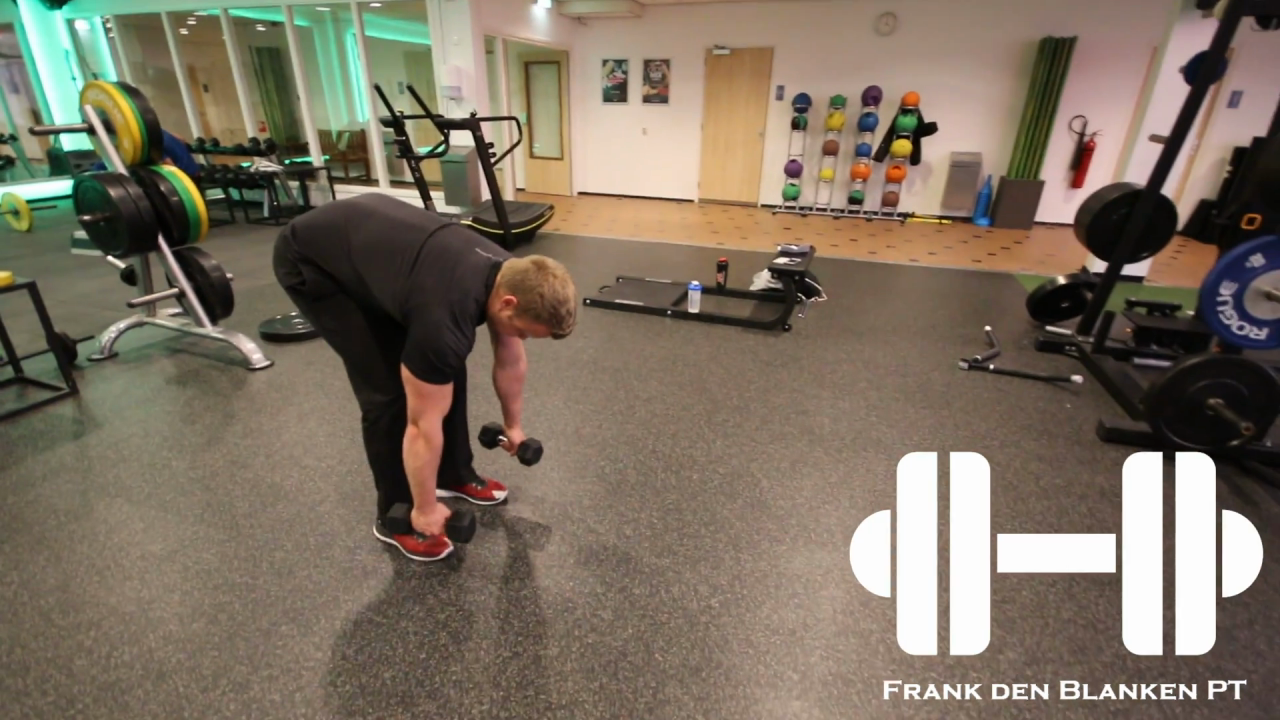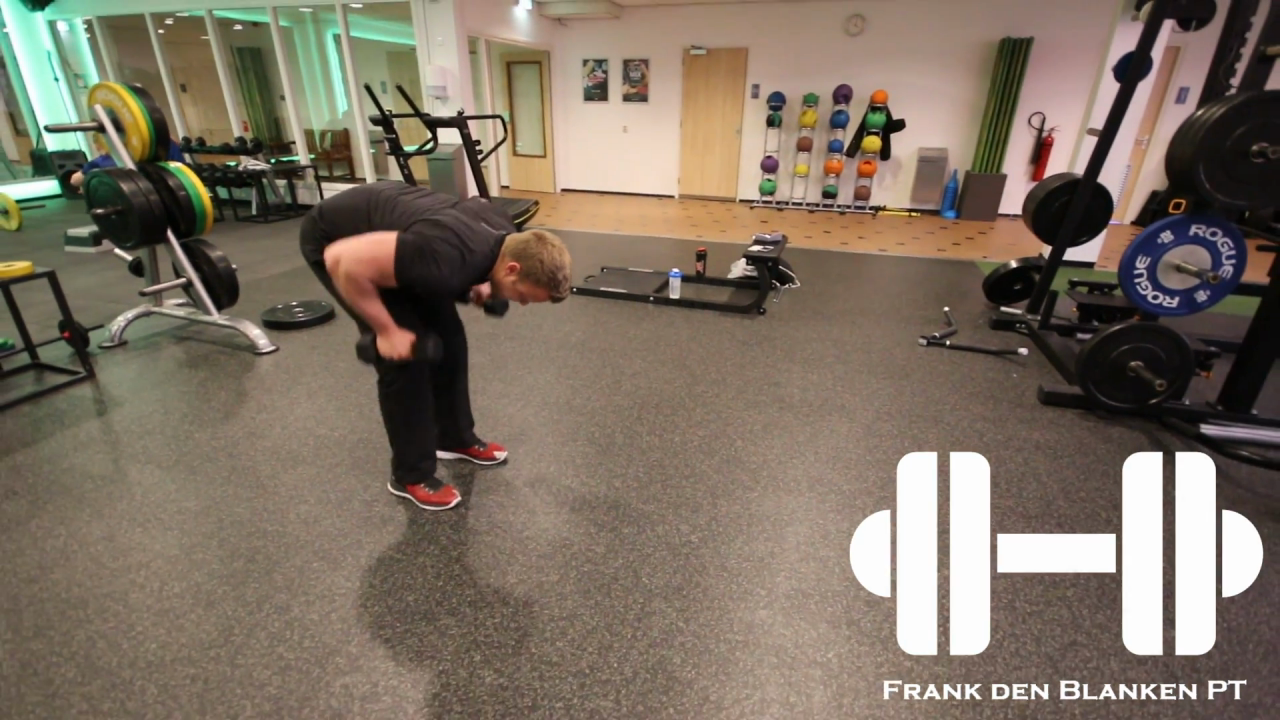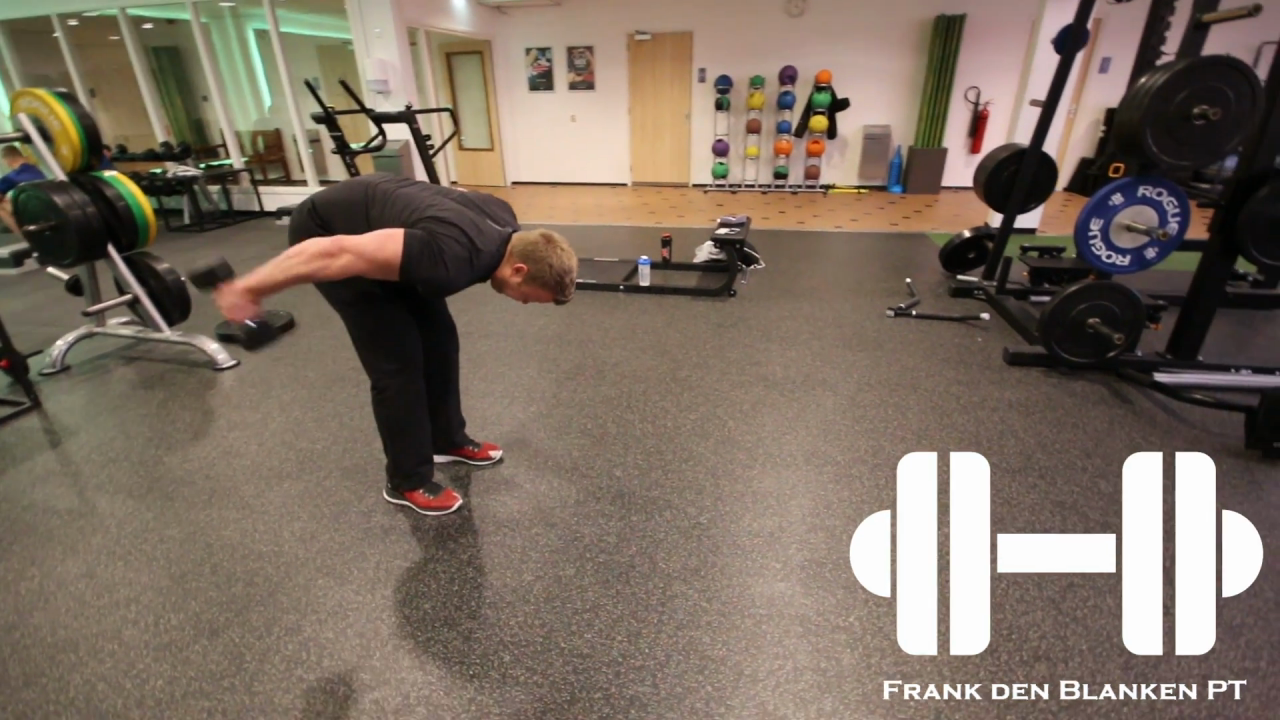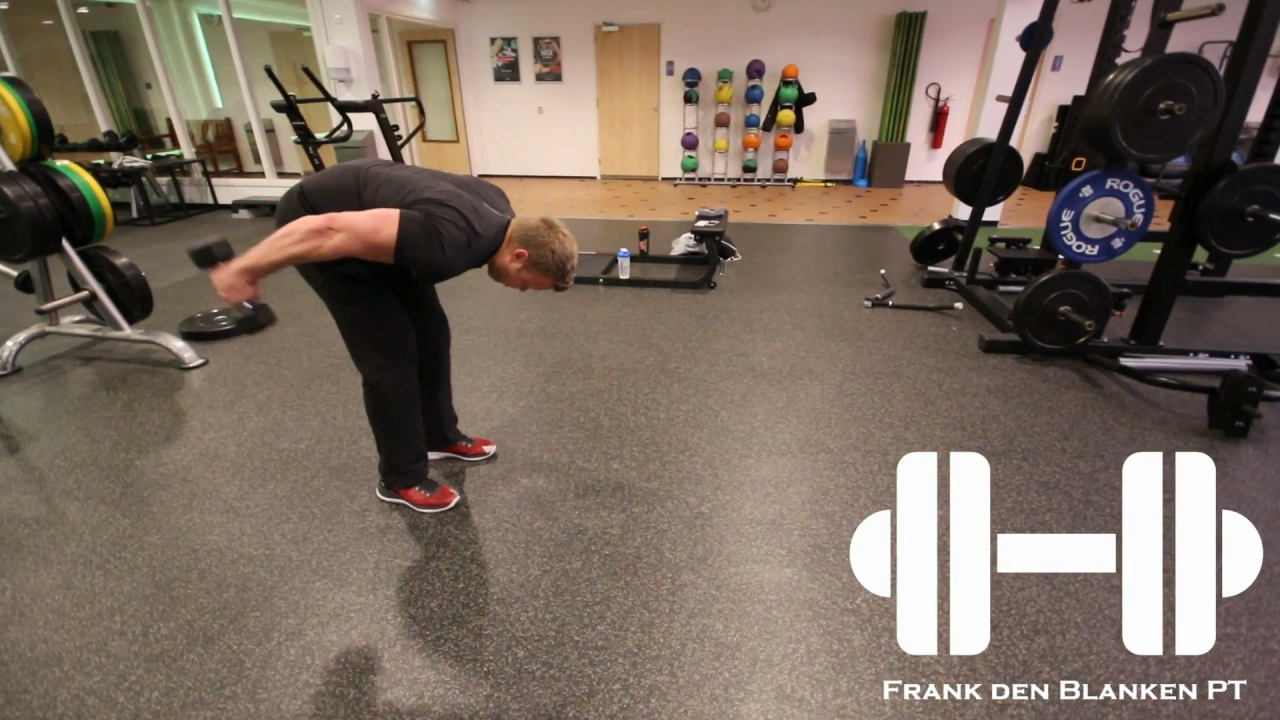
dt=1s
person 1, frame 1
left shoulder: (509, 274)
right shoulder: (443, 317)
left elbow: (510, 363)
right elbow: (423, 425)
left wrist: (513, 425)
right wrist: (426, 510)
left hip: (365, 235)
right hip: (311, 261)
left knee: (447, 371)
right knee: (387, 387)
left ankle: (454, 475)
person 1, frame 2
left shoulder: (505, 237)
right shoulder: (444, 262)
left elbow: (474, 202)
right elbow: (342, 260)
left wrist: (478, 283)
right wrist: (388, 330)
left hip: (381, 214)
right hip: (333, 237)
left knee: (447, 336)
right knee: (409, 354)
left ankle: (456, 438)
right ankle: (411, 475)
person 1, frame 3
left shoulder: (505, 224)
right shoulder: (450, 261)
left elbow: (457, 194)
right elbow: (337, 252)
right wrist: (247, 290)
left hip: (371, 213)
right hip: (326, 229)
left knee: (438, 337)
right knee: (397, 358)
left ankle: (447, 440)
right ankle: (409, 482)
person 1, frame 4
left shoulder: (499, 212)
right shoulder: (448, 244)
right elbow: (329, 231)
right wrist: (245, 272)
left hip: (363, 204)
right hip: (318, 215)
left knee: (430, 332)
right knee: (391, 351)
left ankle: (440, 436)
right ankle: (402, 480)
